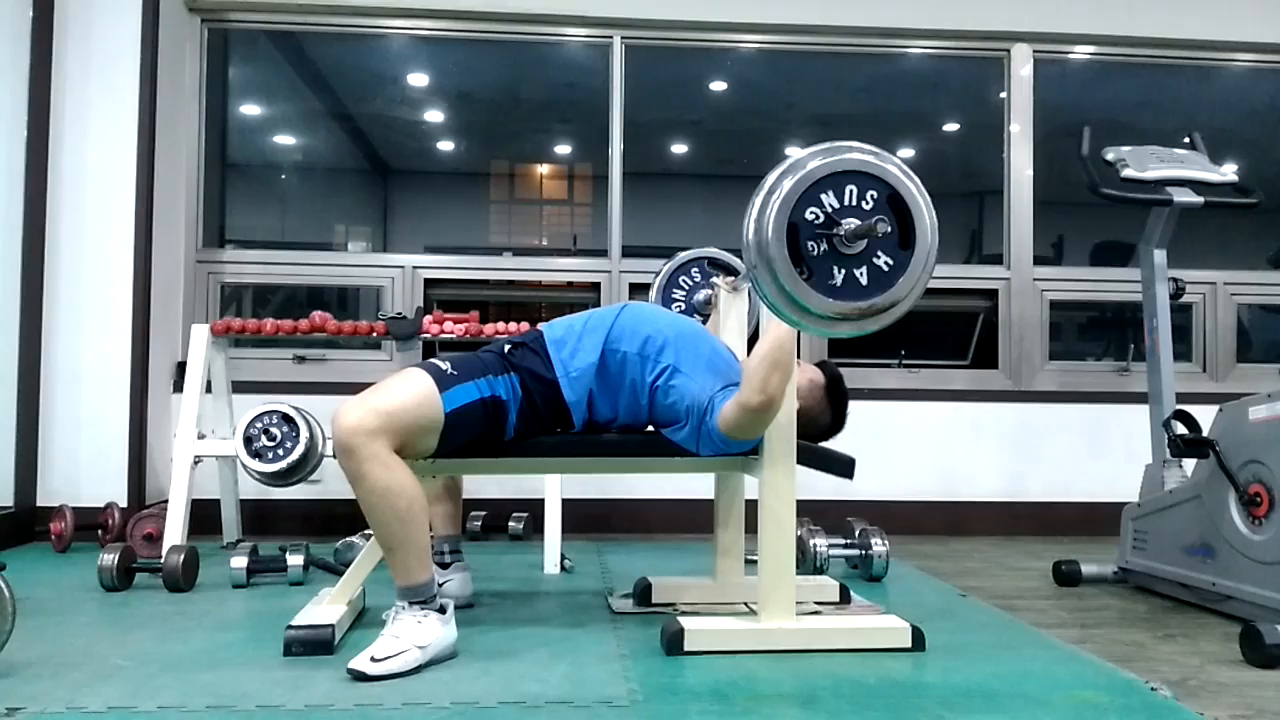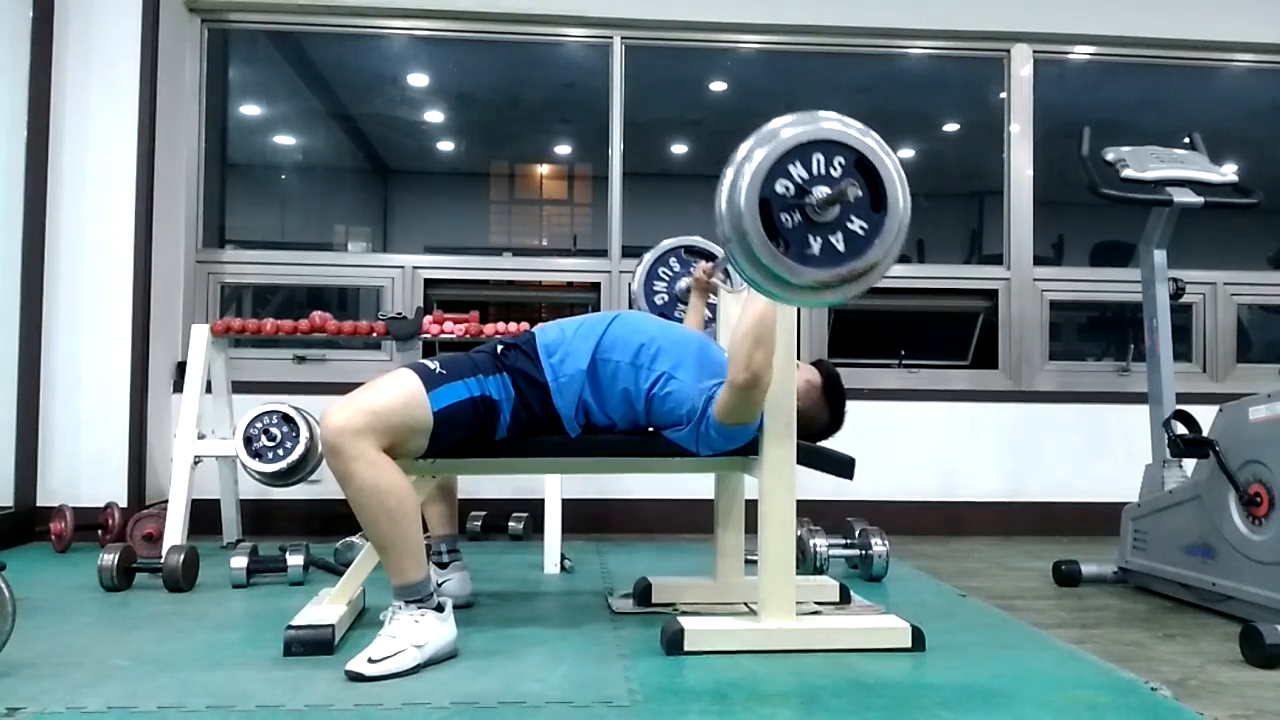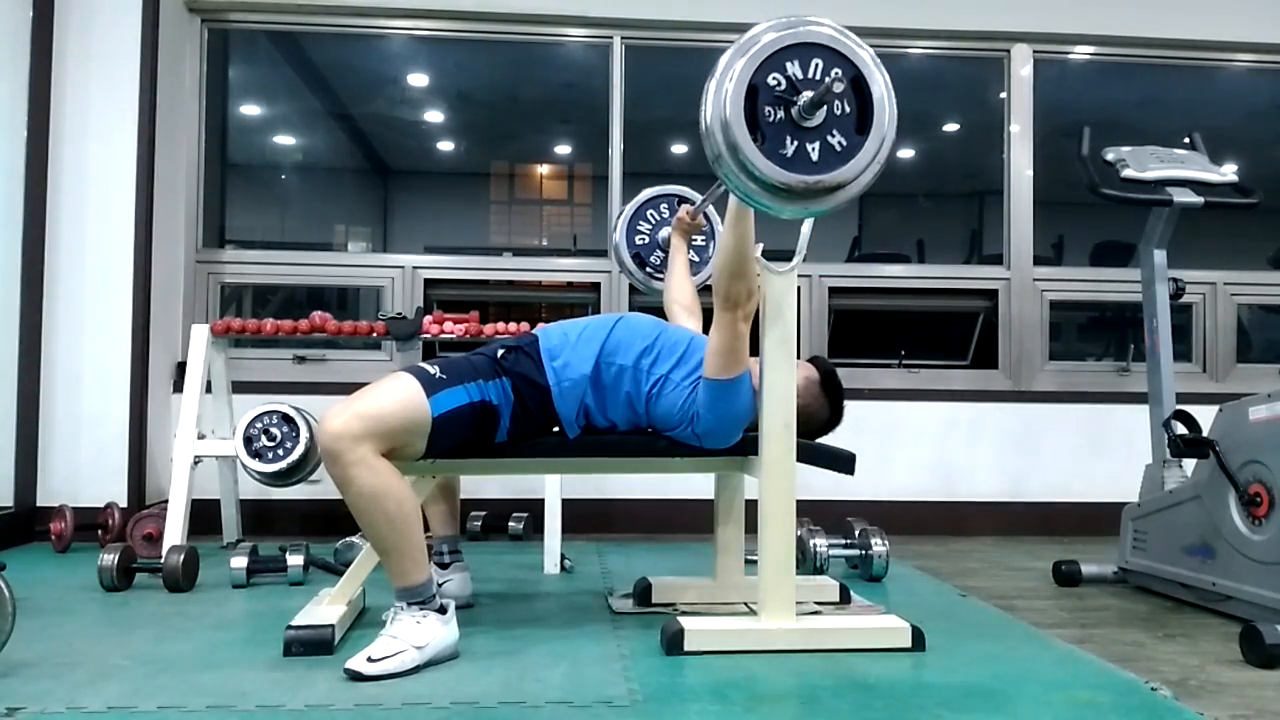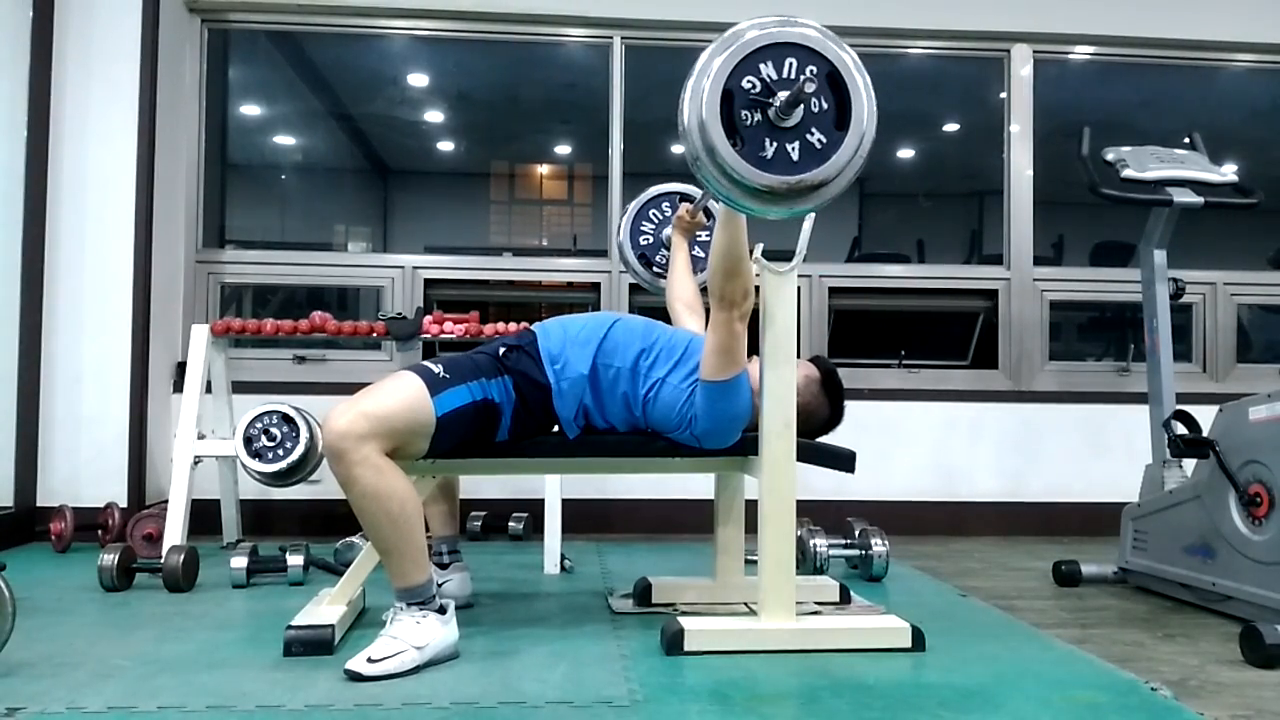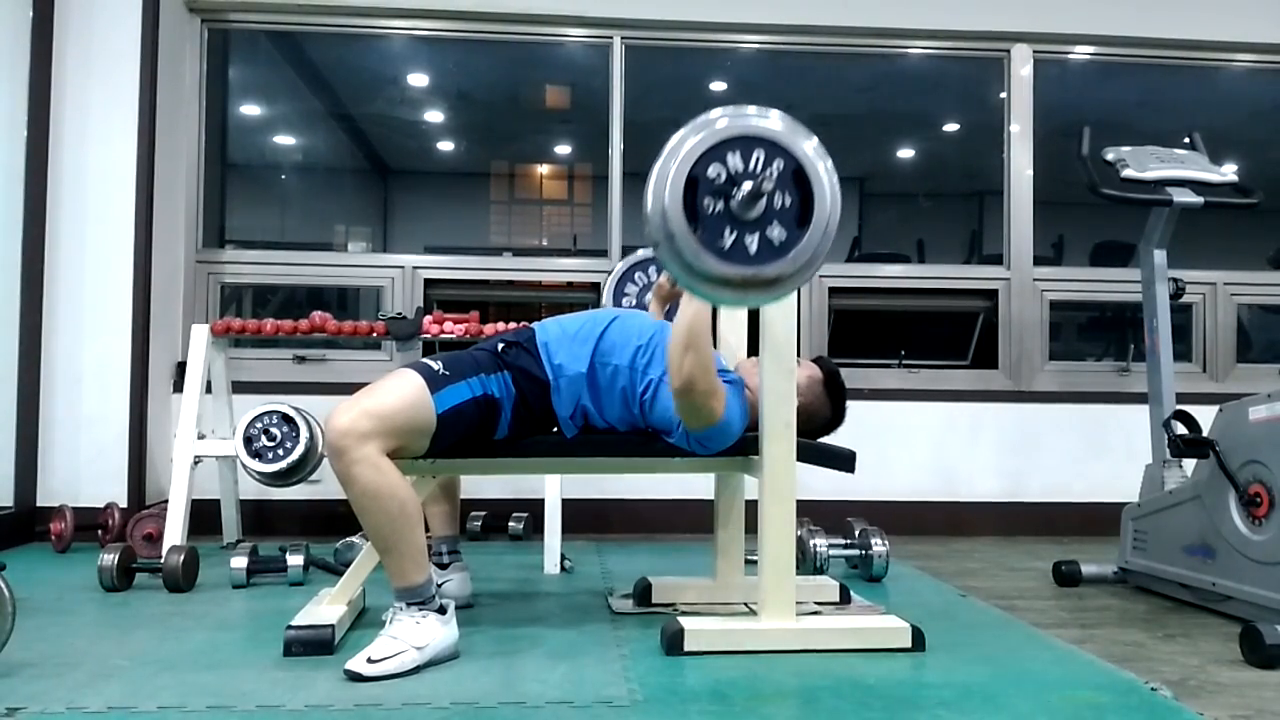
dt=0.7s
person 1, frame 1
left shoulder: (734, 418)
right shoulder: (733, 380)
left elbow: (760, 397)
left knee: (358, 427)
left ankle: (424, 613)
right ankle: (445, 567)
person 1, frame 2
left shoulder: (729, 416)
right shoulder: (723, 379)
left elbow: (747, 373)
right wrist: (699, 296)
left knee: (347, 428)
left ankle: (422, 613)
right ankle: (444, 567)
person 1, frame 3
left shoulder: (722, 412)
right shoulder: (717, 369)
left elbow: (735, 305)
right elbow: (684, 310)
right wrist: (679, 239)
left knee: (345, 433)
left ankle: (423, 613)
right ankle: (444, 566)
person 1, frame 4
left shoulder: (722, 412)
right shoulder: (718, 372)
left elbow: (732, 305)
right elbow: (689, 308)
right wrist: (680, 237)
left knee: (350, 432)
left ankle: (424, 614)
right ankle: (443, 567)
person 1, frame 5
left shoulder: (727, 410)
right shoulder: (729, 384)
left elbow: (684, 380)
right wrist: (663, 297)
left knee: (352, 431)
left ankle: (424, 614)
right ankle: (445, 569)
